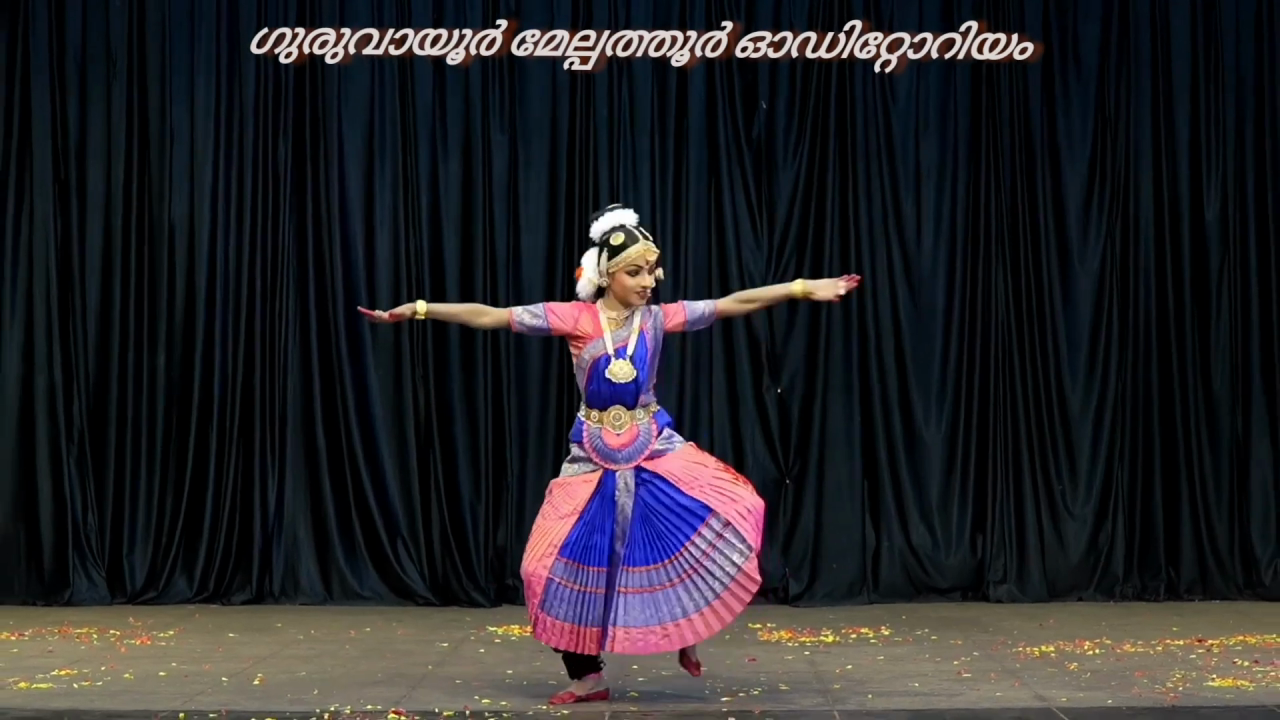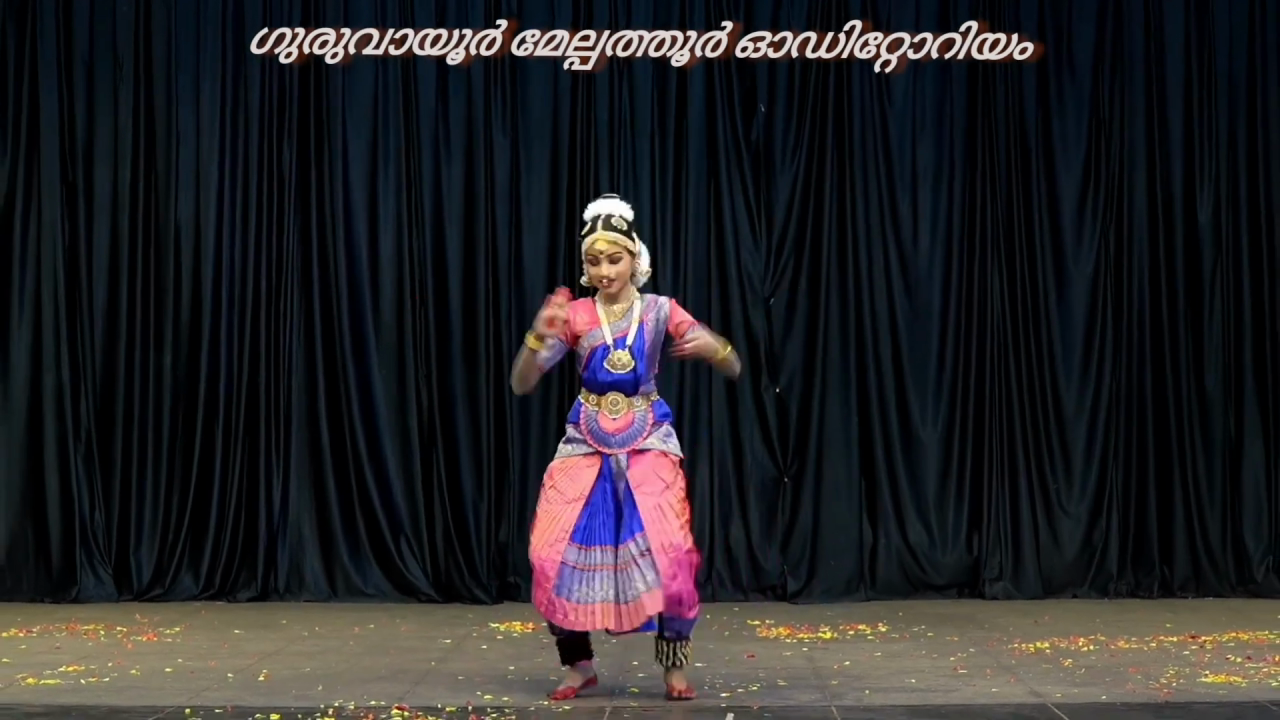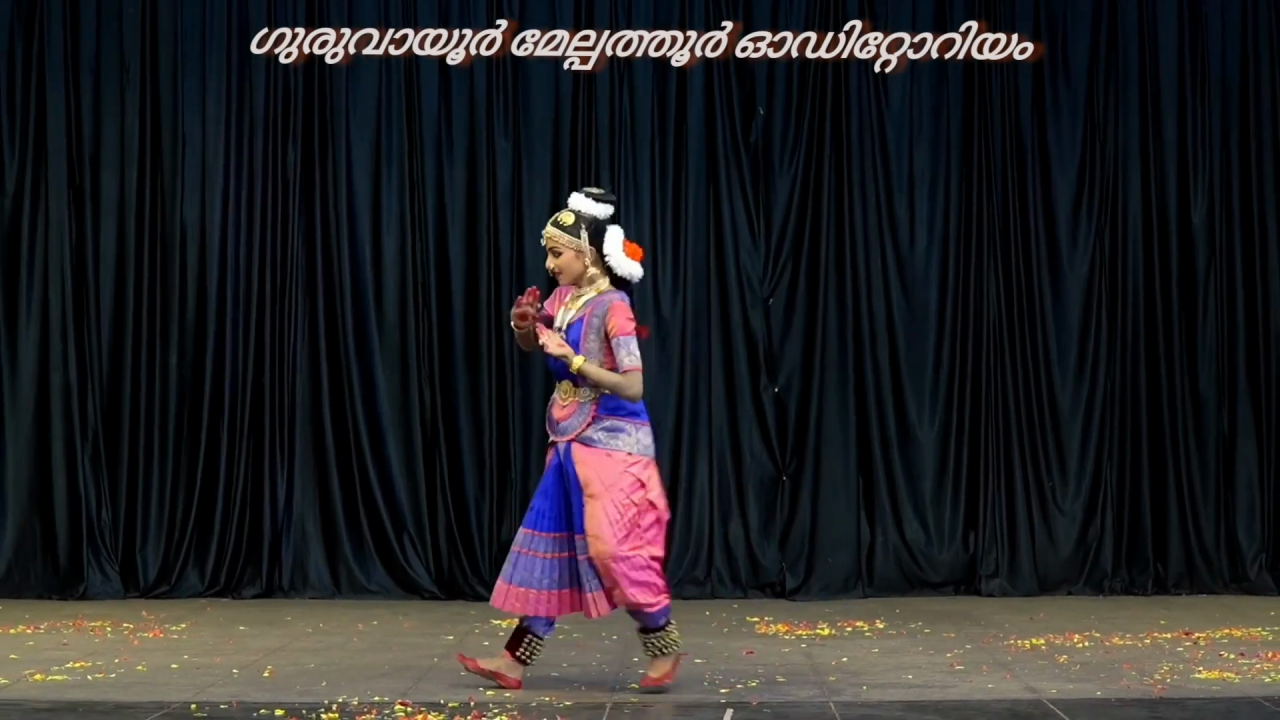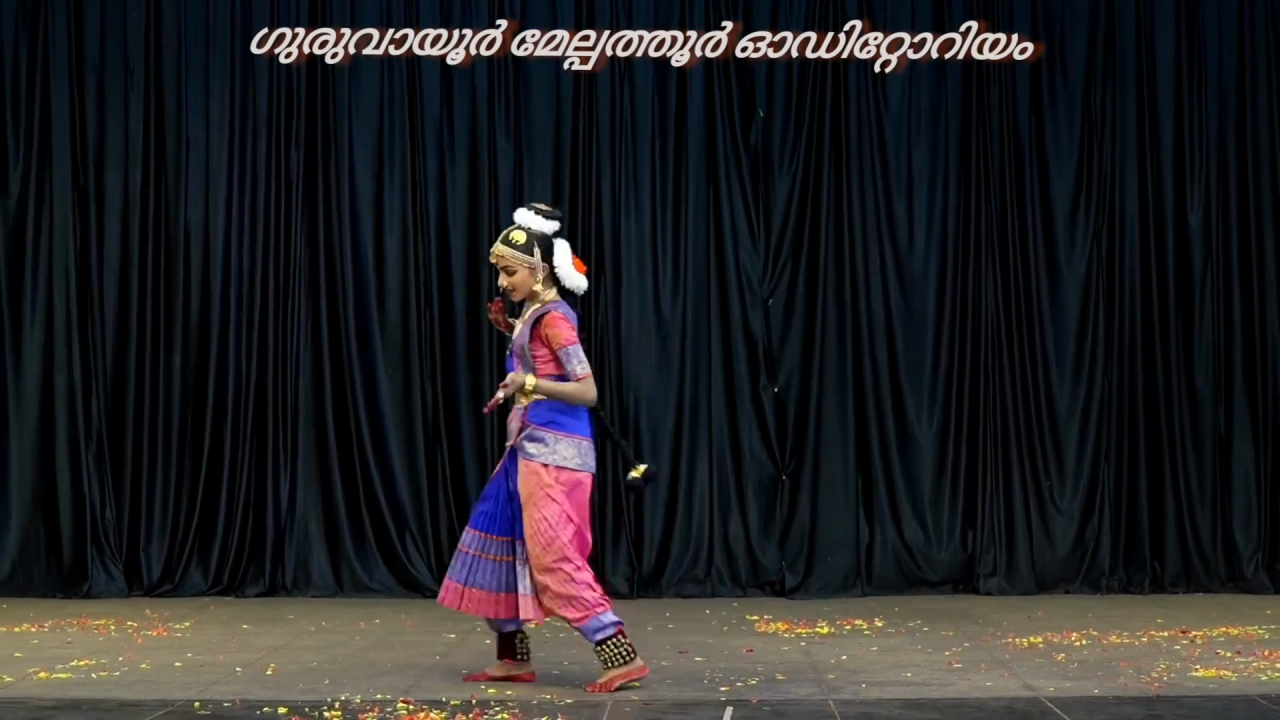
dt=0.3s
person 1, frame 1
left shoulder: (658, 318)
right shoulder: (573, 317)
left elbow: (733, 303)
right elbow: (490, 316)
left wrist: (807, 288)
right wrist: (419, 309)
left hip: (654, 451)
right hip: (591, 459)
left knee: (735, 512)
right knee: (549, 565)
left ankle: (687, 633)
right ankle: (588, 676)
person 1, frame 2
left shoulder: (661, 310)
right shoulder: (573, 314)
left elbow: (732, 368)
right elbow: (521, 384)
left wrist: (713, 348)
right wrist: (539, 338)
left hip: (647, 442)
right hip: (587, 446)
left knee: (666, 547)
right knee: (557, 550)
left ankle: (673, 662)
right ankle: (578, 665)
person 1, frame 3
left shoulder: (612, 306)
right shoulder: (562, 299)
left elbow: (632, 387)
right elbow: (530, 345)
left wrist: (571, 358)
right wrist: (525, 323)
left hip: (614, 439)
right hip: (576, 441)
left knee: (614, 546)
right knee: (547, 543)
left ankle: (663, 647)
right ankle: (514, 658)
person 1, frame 4
left shoulder: (554, 318)
right shoulder: (535, 313)
left elbow: (587, 391)
left wrist: (529, 383)
right wrist: (508, 328)
left hip: (553, 447)
right hip: (535, 445)
left knee: (556, 558)
right knee: (496, 538)
left ankle: (624, 659)
right ankle: (512, 658)
